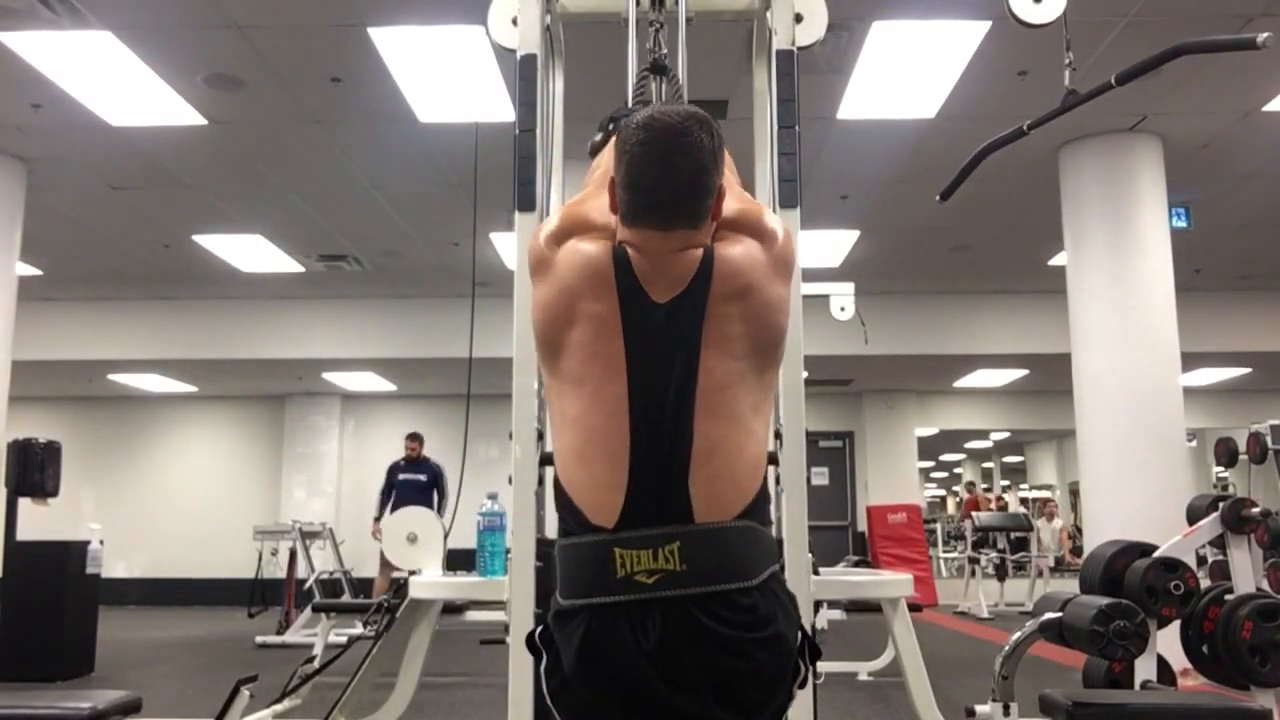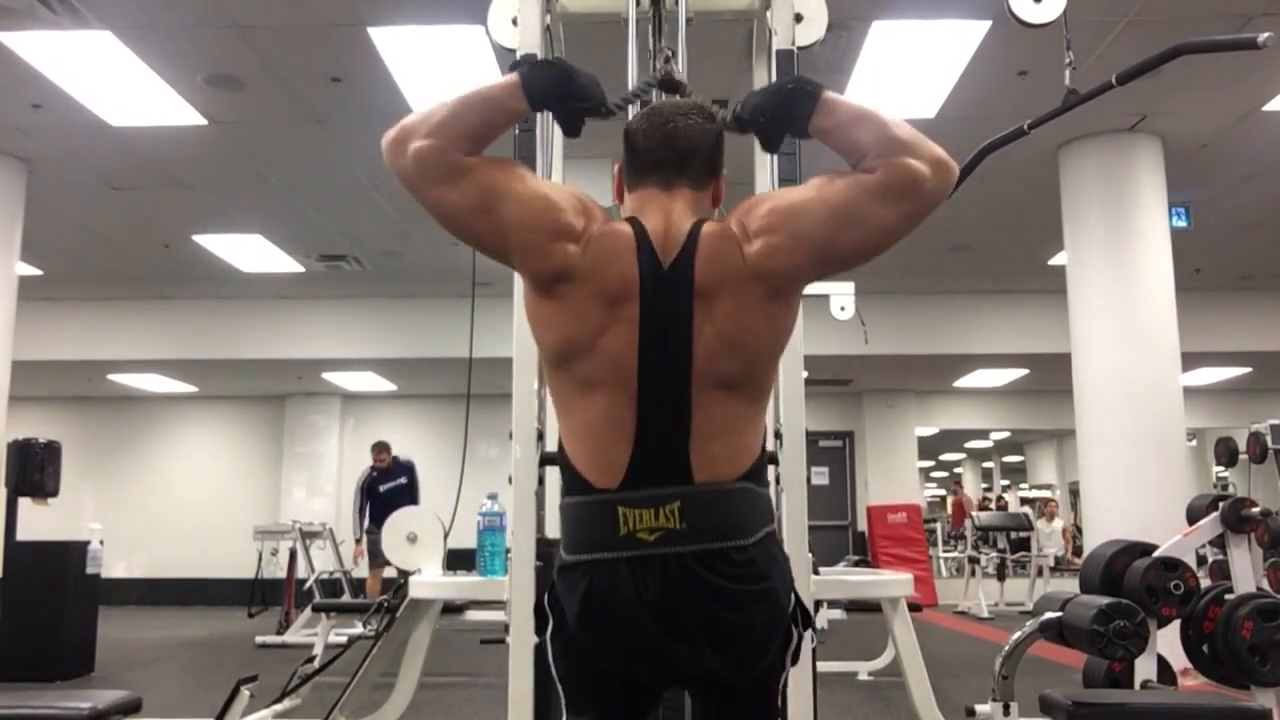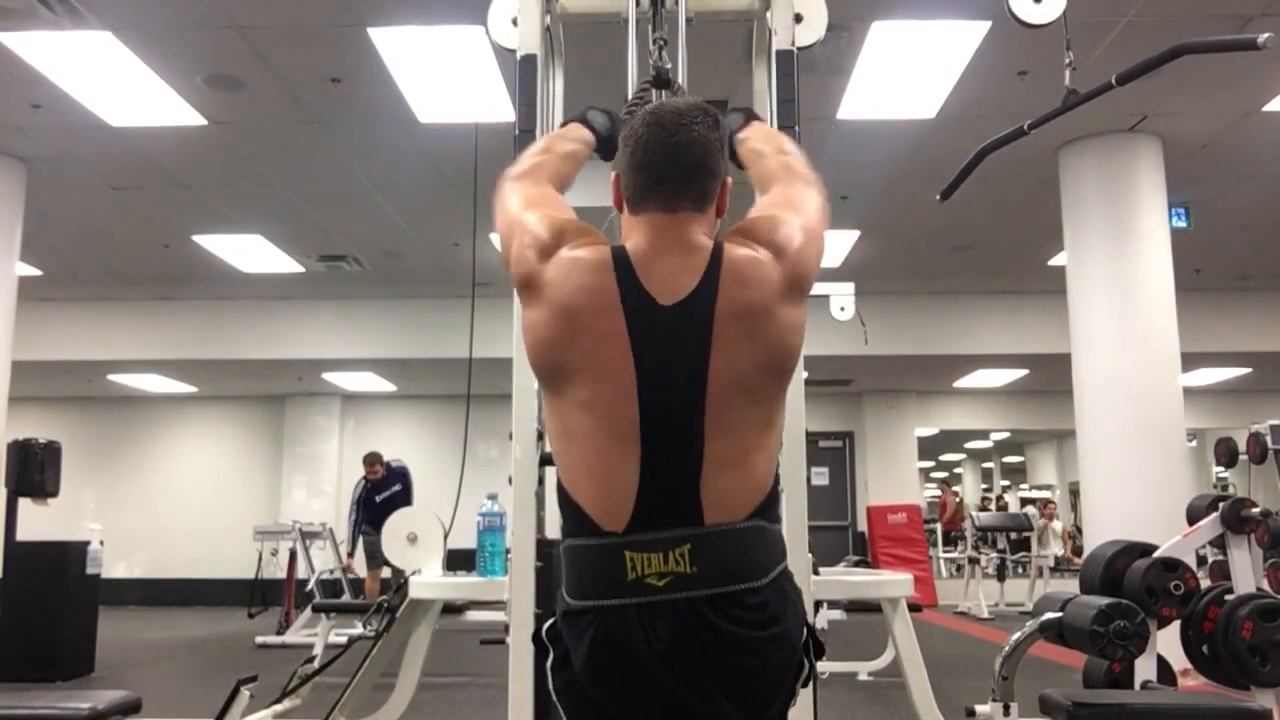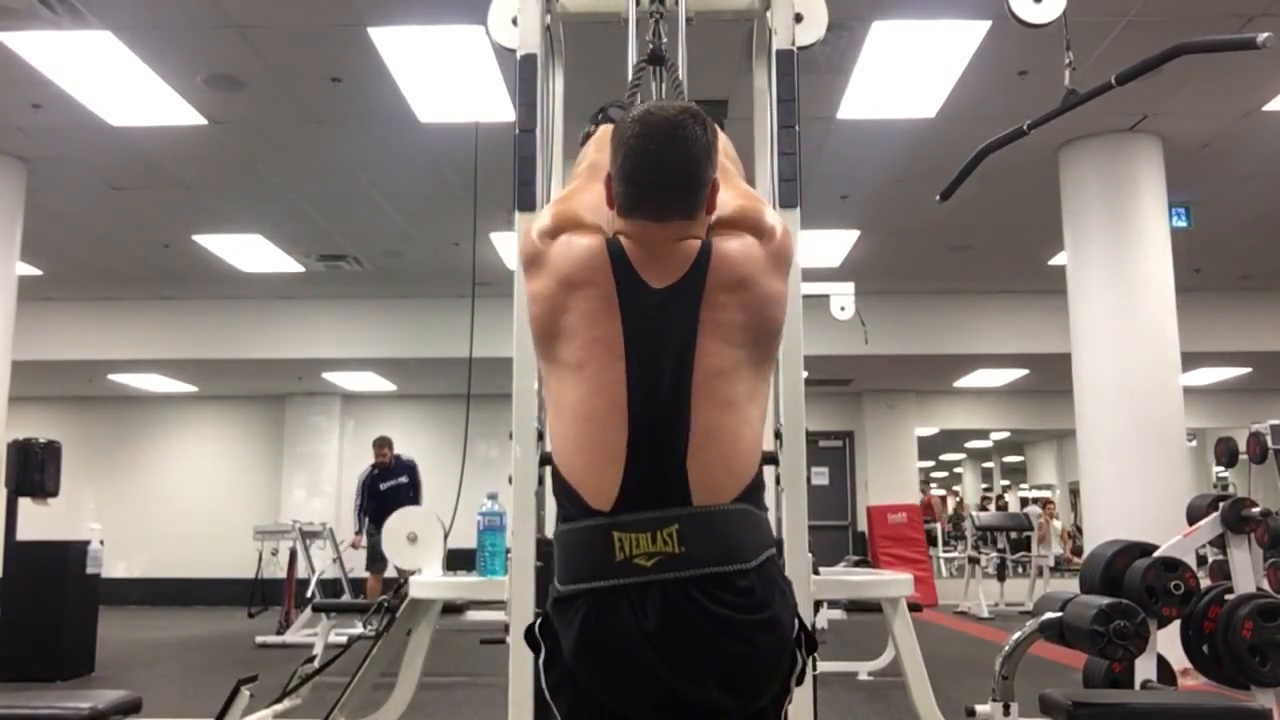
dt=0.5s
person 1, frame 1
left shoulder: (562, 263)
right shoulder: (759, 261)
left elbow: (597, 189)
right elbow: (725, 189)
left wrist: (615, 136)
right wrist: (700, 145)
left hip: (599, 627)
right hip: (740, 619)
person 1, frame 2
left shoulder: (565, 250)
right shoulder: (764, 250)
left elbow: (412, 151)
right elbow: (925, 172)
left wrist: (532, 84)
right wrist: (808, 103)
left hip: (601, 587)
right hip: (737, 578)
person 1, frame 3
left shoulder: (554, 272)
right shoulder: (771, 268)
left elbow: (525, 181)
right elbow: (795, 179)
left wrist: (587, 128)
right wrist: (743, 125)
left hip: (604, 629)
right hip: (747, 624)
person 1, frame 4
left shoulder: (558, 259)
right shoulder: (754, 256)
left elbow: (585, 177)
right elbow: (727, 175)
left wrist: (609, 125)
right wrist: (699, 126)
left hip: (597, 616)
right hip: (737, 608)
